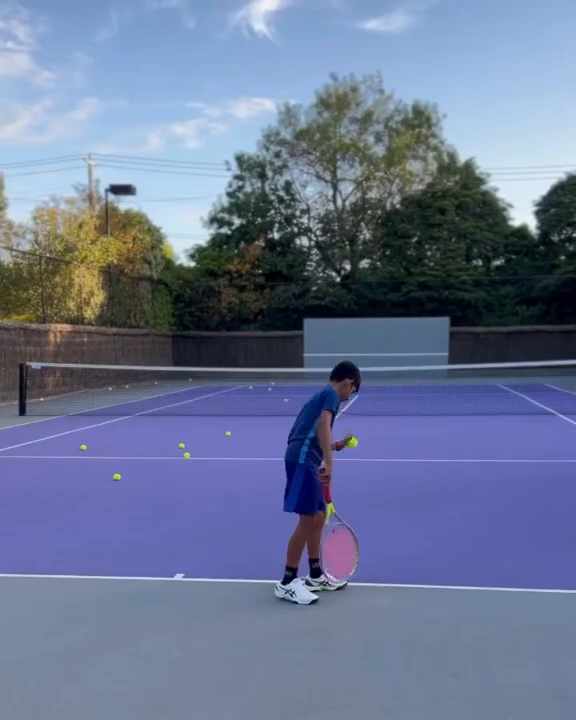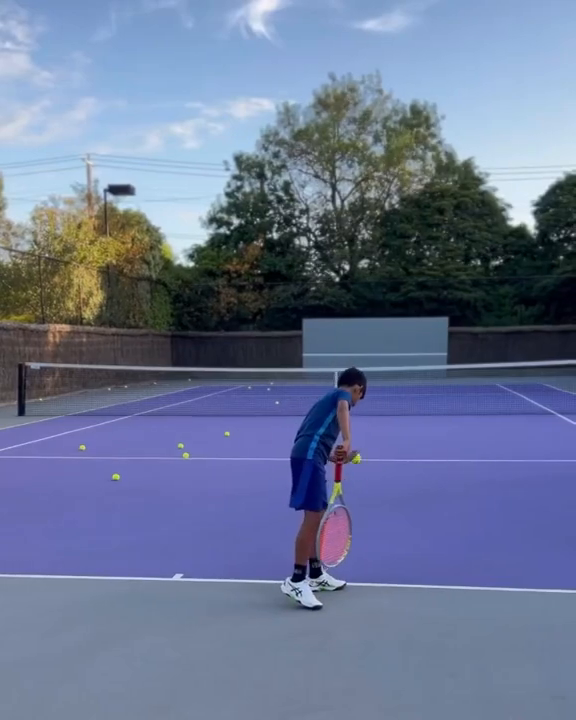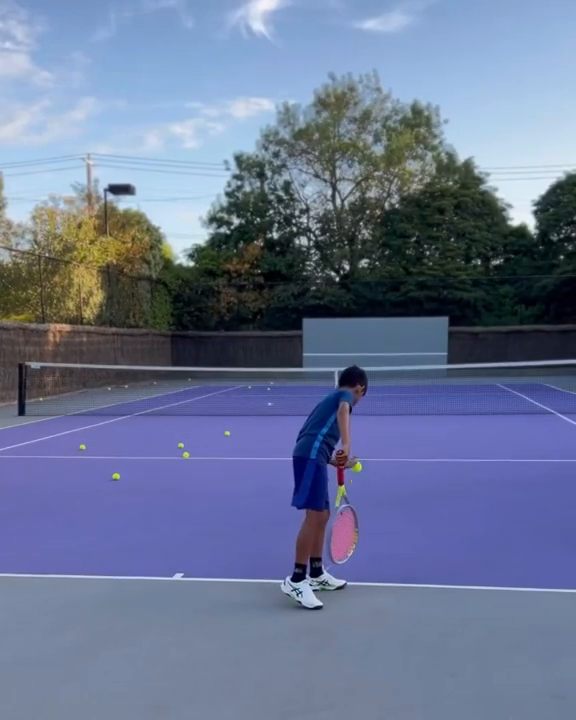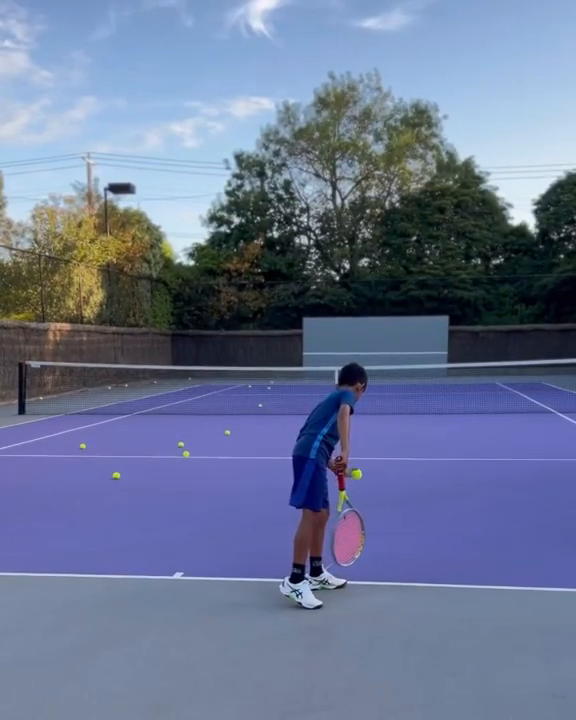
dt=0.5s
person 1, frame 1
left shoulder: (322, 395)
right shoulder: (331, 395)
right elbow: (322, 426)
left wrist: (334, 446)
right wrist: (328, 462)
left hip: (306, 460)
right hip: (302, 460)
left knee: (318, 517)
right knee: (307, 519)
left ankle: (316, 576)
right ankle: (287, 582)
person 1, frame 2
left shoulder: (330, 399)
right shoulder: (343, 395)
right elbow: (342, 409)
left wrist: (338, 456)
right wrist: (347, 440)
left hip: (310, 457)
right hip: (308, 456)
left knee: (320, 515)
right knee: (311, 516)
left ankle: (315, 575)
right ankle: (296, 580)
person 1, frame 3
left shoulder: (332, 398)
right shoulder: (345, 396)
right elbow: (343, 410)
left wrist: (341, 462)
right wrist: (346, 444)
left hip: (311, 456)
right hip: (311, 456)
left knee: (322, 515)
right knee: (314, 516)
left ankle: (316, 574)
right ankle: (296, 580)
person 1, frame 4
left shoulder: (333, 398)
right shoulder: (347, 395)
right elbow: (344, 414)
left wrist: (336, 467)
right wrist: (345, 451)
left hip: (311, 455)
right hip: (310, 455)
left knee: (322, 514)
right knee: (310, 515)
left ankle: (316, 573)
right ankle: (294, 581)
